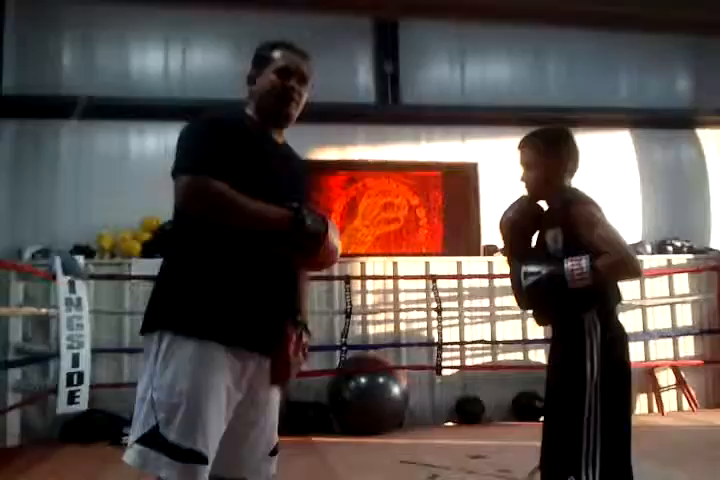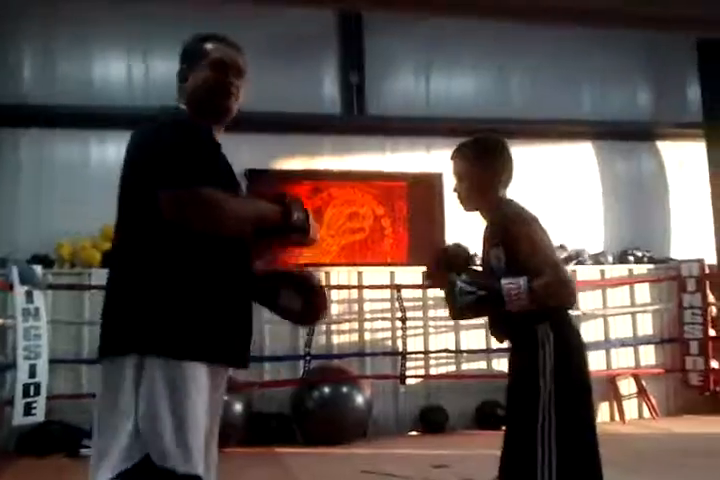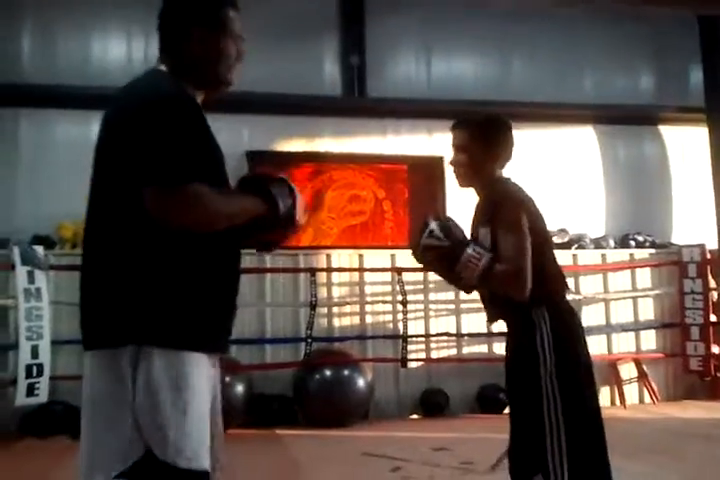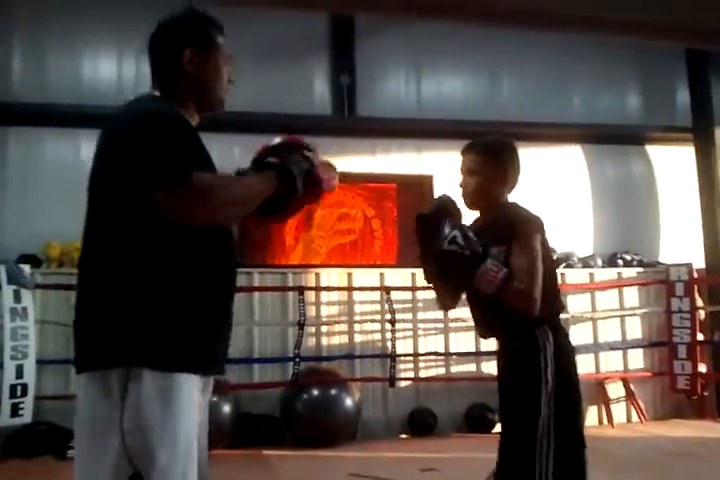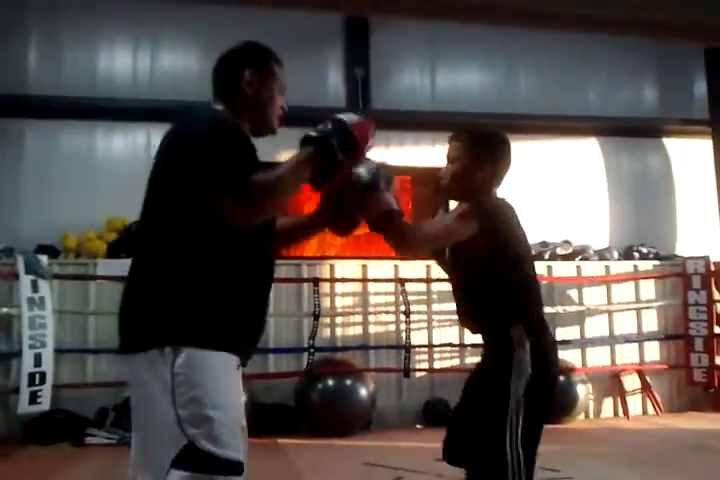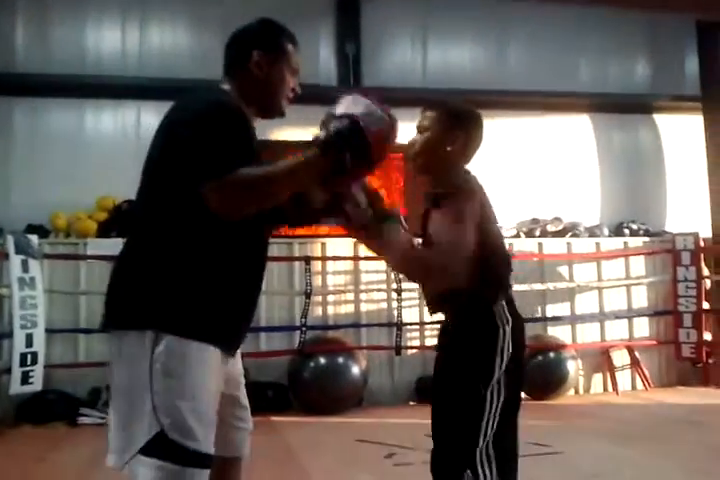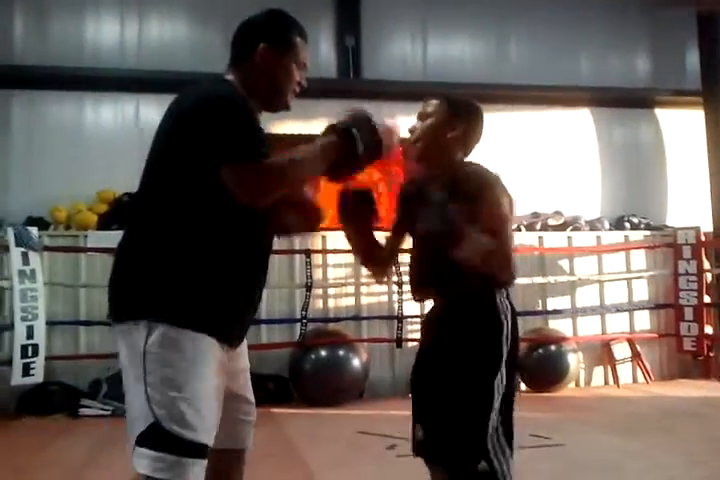
dt=0.4s
person 1, frame 1
left shoulder: (294, 166)
right shoulder: (215, 131)
right elbow: (196, 195)
left wrist: (293, 324)
right wrist: (299, 222)
left hip: (260, 338)
right hip: (196, 327)
person 1, frame 2
left shoulder: (200, 145)
right shoulder: (169, 134)
right elbow: (187, 208)
right wrist: (283, 212)
left hip: (197, 341)
right hip: (159, 340)
person 1, frame 3
left shoulder: (172, 107)
right shoulder: (158, 103)
right elbow: (174, 206)
left wrist: (249, 205)
right wrist: (267, 202)
left hip: (179, 329)
right hip: (149, 331)
person 1, frame 4
left shoulder: (169, 129)
right shoulder: (149, 122)
right elbow: (187, 202)
left wrist: (264, 185)
right wrist: (279, 178)
left hip: (177, 351)
right hip: (140, 353)
person 1, frame 5
left shoulder: (224, 142)
right shoulder: (211, 133)
left elbow: (262, 235)
right elbow: (244, 209)
left wrist: (320, 218)
right wrist: (315, 154)
left hip: (211, 336)
right hip: (181, 335)
person 1, frame 6
left shoulder: (229, 124)
right shoulder: (210, 116)
left elbow: (246, 212)
right elbow: (230, 198)
left wrist: (309, 198)
right wrist: (323, 154)
left hip: (207, 321)
right hip: (168, 320)
person 1, frame 7
left shoulder: (236, 115)
right shoulder: (214, 105)
right elbow: (253, 185)
left wrist: (307, 191)
right wrist: (338, 144)
left hip: (216, 312)
right hip: (169, 309)
left knee: (230, 441)
person 2, frame 1
left shoulder: (578, 209)
right shoulder: (550, 217)
left elbow: (627, 264)
right elbow: (535, 302)
left wrist: (558, 273)
right wrist: (517, 247)
left hip: (592, 338)
right hip: (569, 340)
person 2, frame 2
left shoulder: (516, 223)
right shoulder: (496, 226)
left elbow: (563, 289)
left wrist: (494, 292)
right wrist: (461, 284)
left hip: (547, 347)
right hip: (530, 348)
person 2, frame 3
left shoulder: (510, 203)
right shoulder: (487, 206)
left elbow: (518, 284)
left wrist: (458, 255)
right wrist: (449, 259)
left hip: (543, 329)
right hip: (525, 330)
person 2, frame 4
left shoulder: (523, 226)
right shoulder: (476, 232)
left elbow: (529, 302)
right elbow: (448, 299)
left wrist: (475, 265)
right wrist: (434, 250)
left hip: (539, 350)
right hip: (513, 351)
person 2, frame 5
left shoulder: (487, 215)
right shoulder: (476, 214)
left elbow: (416, 242)
left wrist: (377, 197)
left hip: (520, 350)
right hip: (502, 347)
right knee: (469, 449)
person 2, frame 6
left shoulder: (464, 196)
right shoulder: (439, 196)
left elbow: (445, 271)
right elbow: (436, 270)
left wrist: (383, 227)
right wrist: (375, 219)
left hip: (491, 330)
right hip: (460, 330)
person 2, frame 7
left shoulder: (483, 185)
right shoulder: (416, 190)
left elbow: (502, 271)
right elbow: (380, 266)
left wrist: (453, 228)
right wrist: (356, 225)
left hip: (484, 320)
right hip: (444, 318)
right knee: (436, 446)
